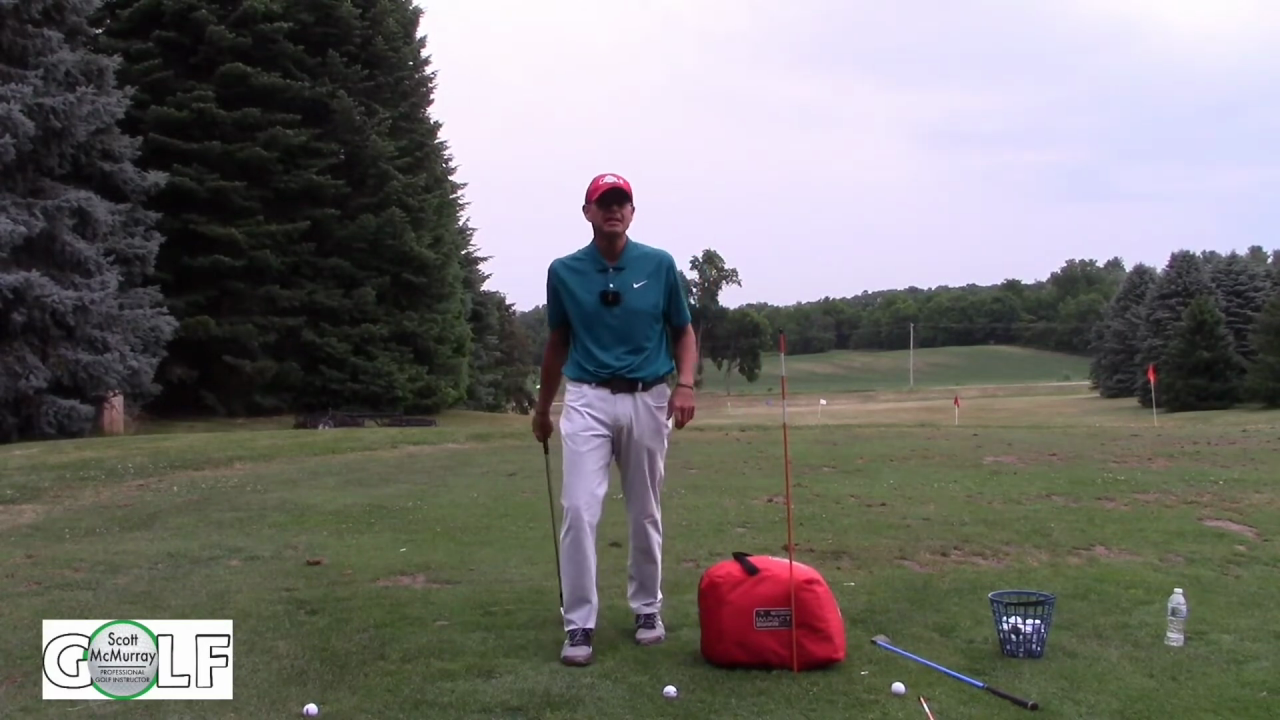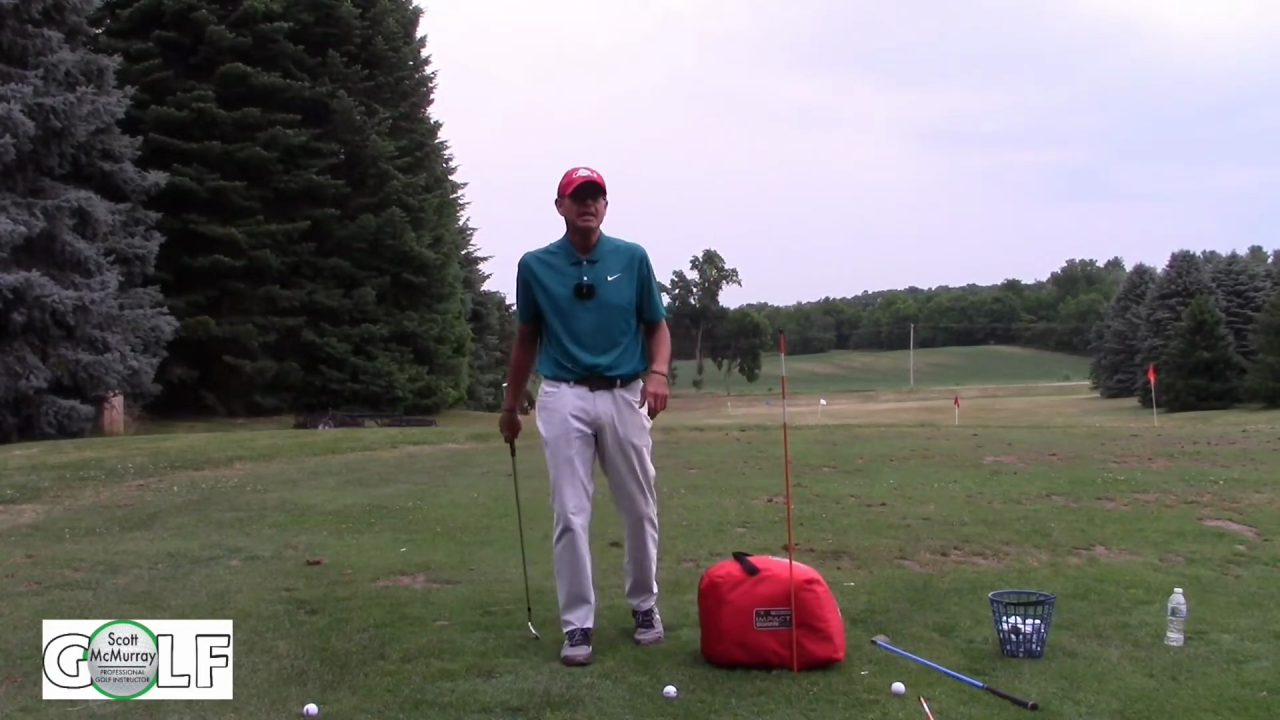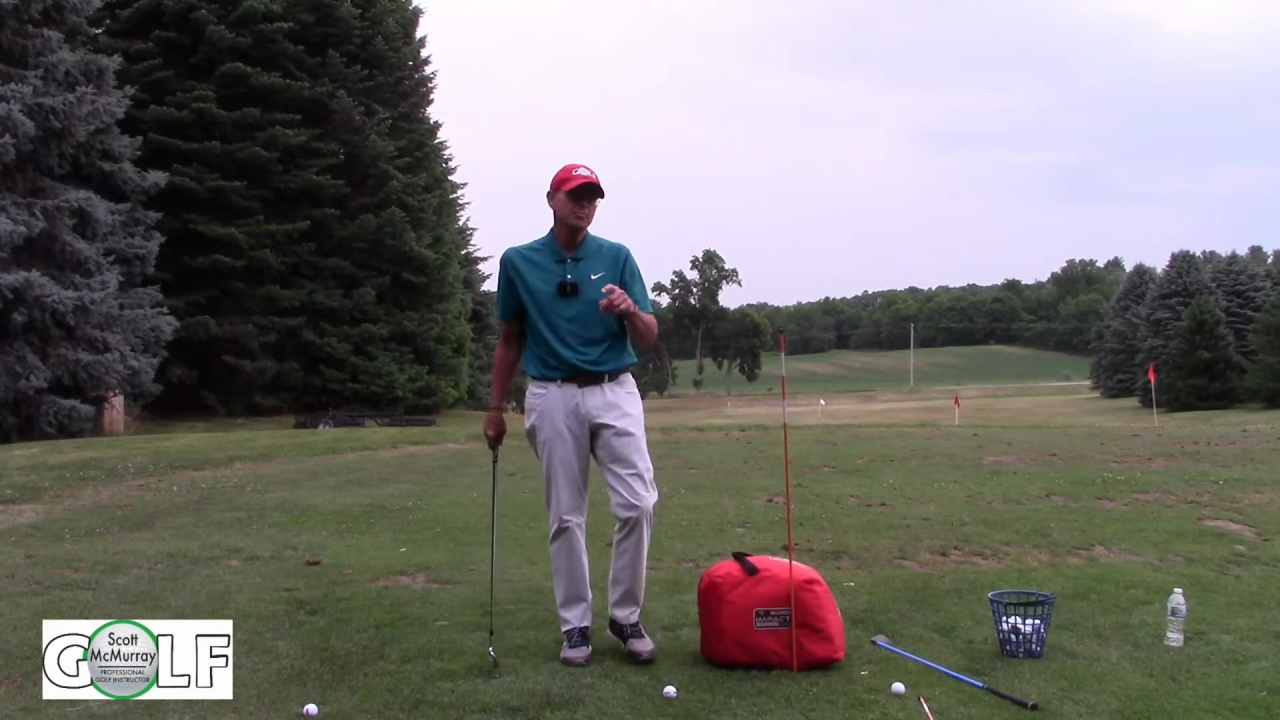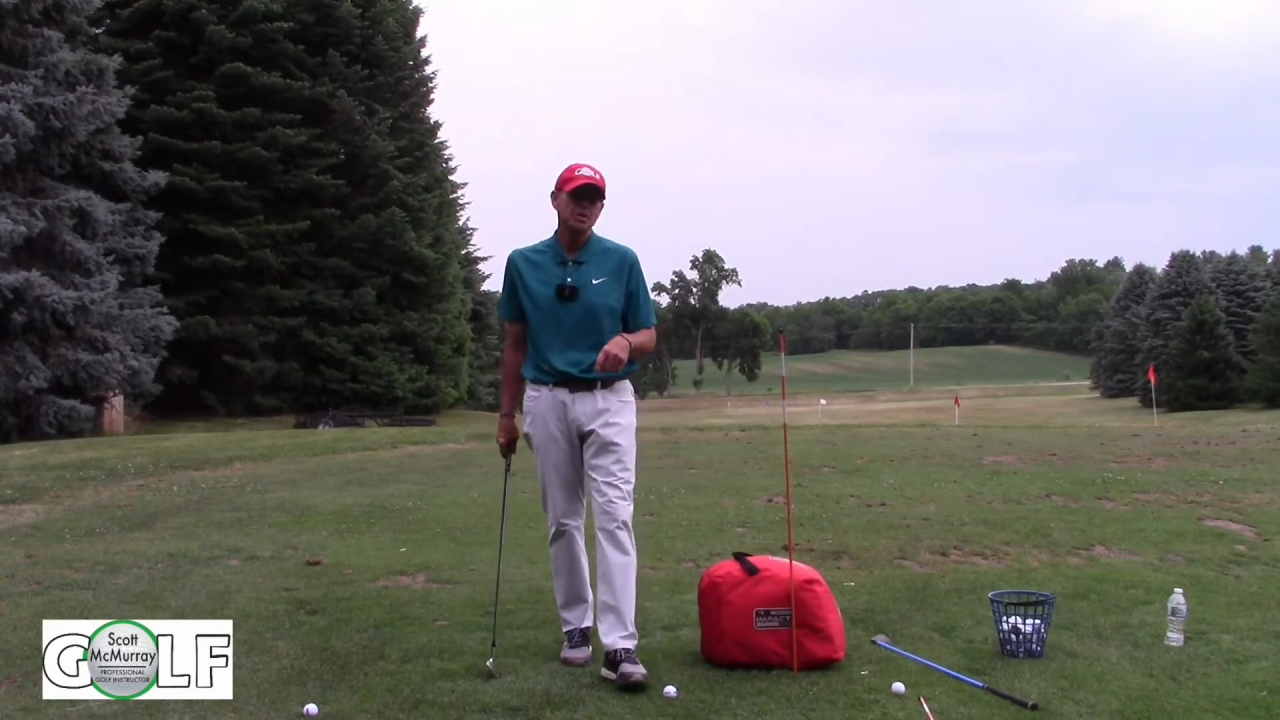
dt=0.4s
person 1, frame 1
left shoulder: (659, 265)
right shoulder: (563, 271)
left elbow: (682, 332)
right elbow: (557, 343)
left wrist: (685, 384)
right wrist: (542, 407)
left hip: (647, 400)
right hip: (586, 401)
left knee: (645, 514)
right knee: (579, 512)
left ankle: (646, 607)
right ankle: (580, 625)
person 1, frame 2
left shoulder: (633, 258)
right shoulder: (535, 265)
left elbow: (657, 326)
right elbow: (526, 339)
left wrist: (658, 373)
right wrist: (510, 404)
left hip: (625, 398)
right hip: (564, 400)
left knee: (639, 511)
right knee: (571, 517)
left ankle: (643, 603)
right ankle: (577, 625)
person 1, frame 3
left shoulder: (618, 257)
right shoulder: (517, 262)
left elbow: (649, 335)
right elbow: (509, 341)
left wrist: (627, 307)
right wrist: (496, 408)
left hip: (615, 393)
right hip: (552, 398)
left knee: (636, 504)
right knee: (565, 516)
left ankle: (626, 618)
right ankle: (576, 626)
person 1, frame 4
left shoulder: (623, 261)
right shoulder: (522, 263)
left elbow: (649, 334)
right elbow: (516, 343)
left wrist: (625, 343)
right wrist: (508, 413)
left hip: (608, 401)
right hip: (547, 401)
left knee: (614, 517)
right knee: (564, 521)
left ankle: (620, 645)
right ankle: (576, 626)
